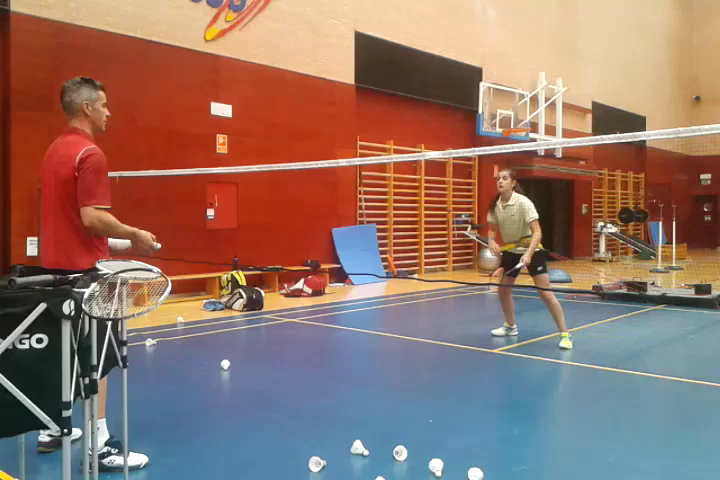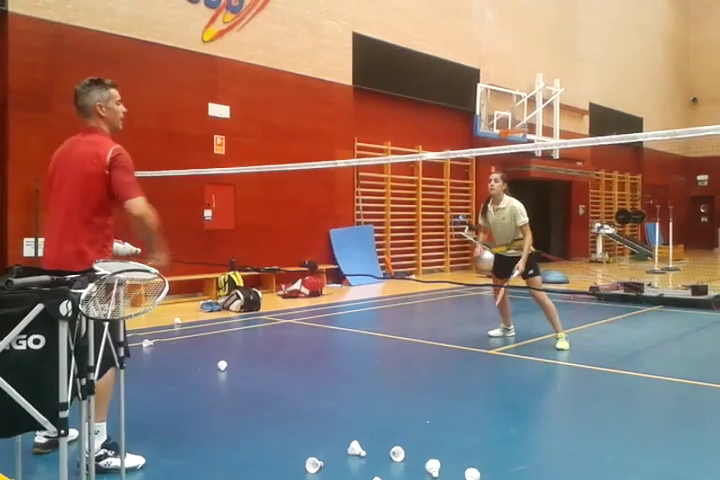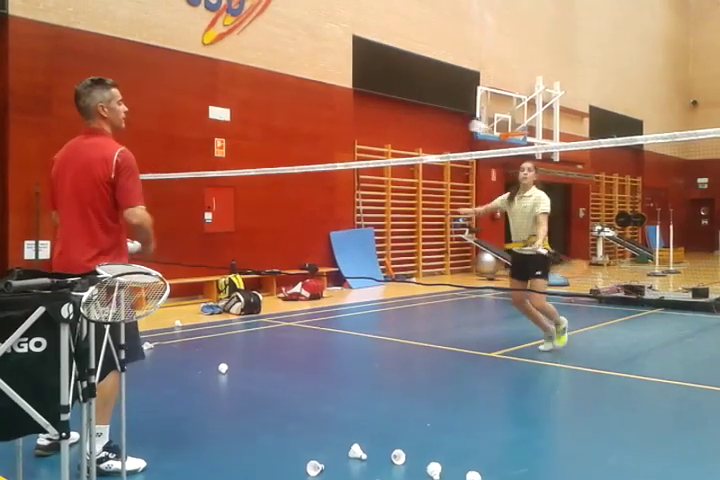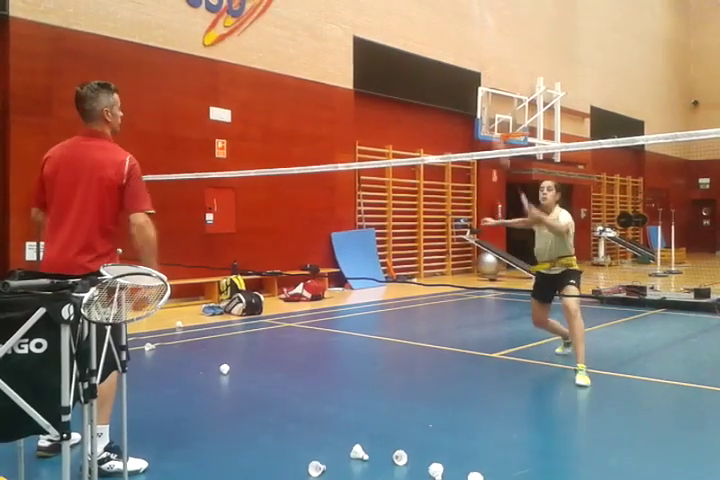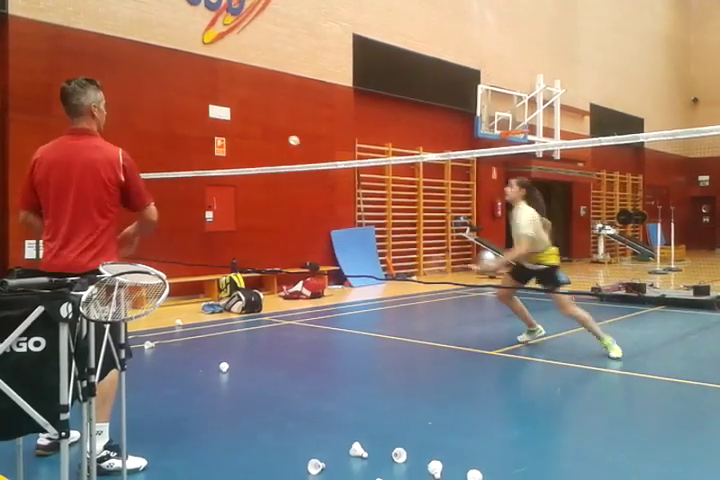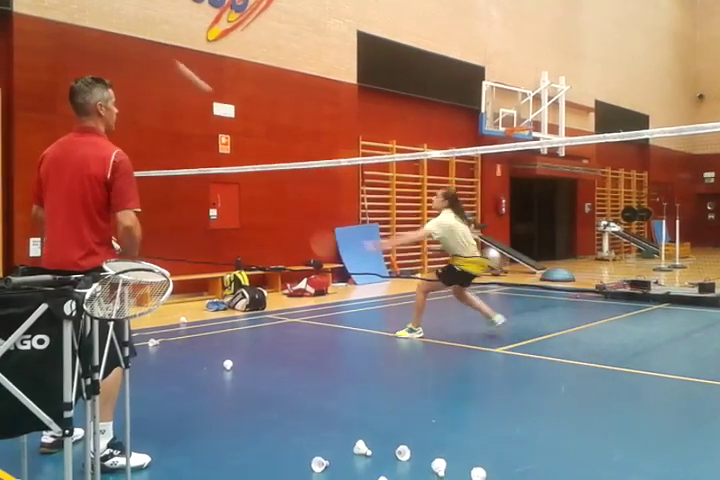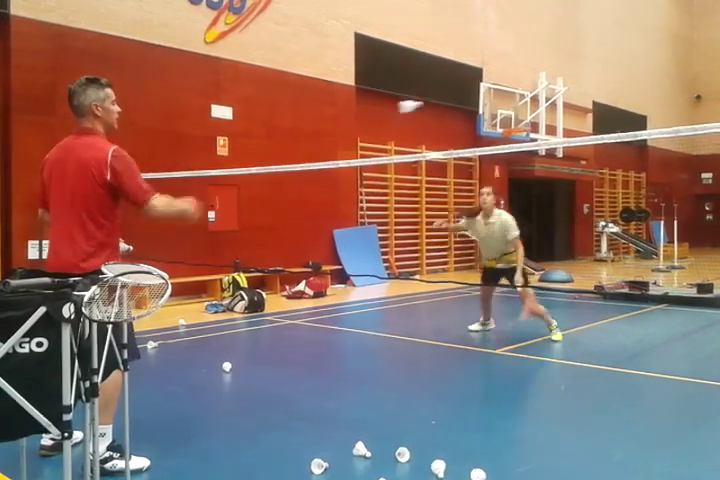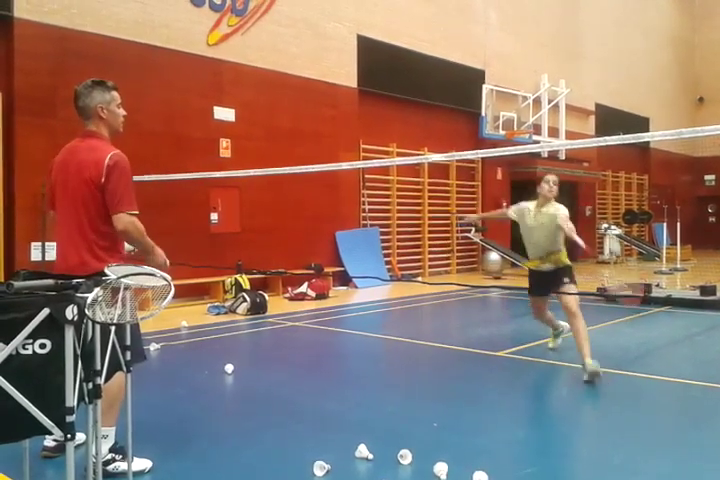
dt=0.5s
person 1, frame 1
left shoulder: (55, 151)
right shoulder: (88, 154)
right elbow: (92, 218)
left wrist: (114, 239)
right wrist: (135, 235)
left hip: (56, 268)
right hip: (84, 271)
left ankle: (51, 429)
right ankle: (100, 446)
person 1, frame 2
left shoulder: (63, 151)
right shoulder: (111, 153)
right elbow: (138, 210)
right wrist: (157, 249)
left hip: (55, 266)
right hip: (87, 269)
right knee: (103, 358)
left ankle: (48, 430)
right ankle: (99, 446)
person 1, frame 3
left shoulder: (63, 155)
right shoulder: (118, 156)
left elbow: (58, 216)
right elbow: (136, 218)
right wrist: (148, 243)
left hip: (66, 270)
right knee: (110, 360)
left ankle: (49, 432)
right ankle: (99, 450)
person 1, frame 4
left shoulder: (54, 155)
right shoulder: (123, 162)
left elbow: (37, 214)
right elbow: (140, 224)
right wrist: (150, 273)
left hip: (55, 271)
right hip: (95, 274)
right knee: (106, 362)
left ankle: (50, 434)
right ankle: (101, 450)
person 1, frame 5
left shoulder: (42, 156)
right shoulder: (116, 157)
left elbow: (27, 217)
right elbow: (149, 217)
right wrist: (130, 237)
left hip: (53, 271)
right hip: (94, 273)
right knee: (107, 360)
left ankle: (49, 433)
right ankle: (101, 449)
person 1, frame 6
left shoulder: (51, 153)
right shoulder: (113, 157)
left elbow: (38, 212)
right elbow: (127, 224)
right wrist: (134, 260)
left hip: (54, 269)
right hip: (94, 271)
right knee: (111, 358)
left ankle: (54, 429)
right ankle: (105, 446)
person 1, frame 7
left shoulder: (53, 155)
right shoulder: (111, 155)
left elbow: (45, 215)
right elbow: (153, 205)
right wrist: (184, 207)
left hip: (58, 271)
right hip: (94, 273)
right knee: (112, 361)
left ankle: (52, 433)
right ankle: (104, 451)
person 1, frame 8
left shoulder: (62, 157)
right shoulder: (111, 159)
right elbow: (124, 223)
right wrist: (152, 252)
left hip: (67, 273)
right hip: (102, 275)
right knee: (117, 362)
left ankle: (57, 434)
right ankle: (106, 451)
person 2, frame 1
left shoulder: (523, 202)
right shoulder: (495, 205)
left elbow: (537, 231)
right elbow: (492, 229)
left wrist: (528, 253)
right wrist: (492, 242)
left hip: (531, 251)
right hip: (510, 251)
left knee: (546, 293)
right knee: (503, 290)
left ankle: (565, 334)
right ankle: (510, 326)
person 2, frame 2
left shoulder: (515, 206)
right shoulder: (486, 208)
left elbow: (528, 235)
right elbow: (483, 231)
left wrist: (522, 261)
right wrist: (479, 245)
left hip: (522, 253)
right hip: (501, 254)
left knee: (539, 295)
right knee: (498, 292)
left ankle: (561, 335)
right ankle: (507, 327)
person 2, frame 3
left shoulder: (541, 197)
right shoulder: (511, 197)
left elbow: (542, 222)
right elbow: (486, 208)
left wrist: (540, 241)
right wrist: (470, 211)
left hip: (538, 253)
right hip: (519, 253)
left knee: (537, 303)
right knee: (518, 301)
left ankle: (559, 323)
right ankle: (551, 335)
person 2, frame 4
left shoulder: (564, 217)
right shoulder: (537, 216)
left elbow: (561, 229)
right elbow: (524, 222)
left wrist: (541, 217)
right wrist: (497, 222)
left hip: (566, 270)
right hip: (544, 272)
left knee: (572, 309)
right knee: (539, 321)
left ankle: (581, 368)
right ankle: (568, 337)
person 2, frame 5
left shoulder: (525, 215)
right shoulder: (517, 211)
left elbow: (523, 249)
right elbow: (546, 226)
left wrist: (501, 262)
left hip: (544, 264)
right hip: (526, 263)
left knee: (567, 308)
right knee: (503, 294)
left ankle: (605, 340)
right ankle: (533, 328)
person 2, frame 6
left shoulder: (441, 221)
right shoulder: (454, 217)
left elbow: (416, 236)
left wrist: (390, 243)
right wrist: (440, 246)
left hip: (463, 265)
right hip: (473, 262)
left knee: (422, 288)
right knee: (459, 293)
left ankle: (414, 328)
right ankle: (494, 316)
person 2, frame 7
left shoulder: (505, 219)
right shoulder: (474, 219)
left elbow: (518, 247)
right elbow: (457, 227)
left wrist: (519, 271)
right wrist: (444, 225)
left hip: (510, 262)
right hip: (490, 263)
left knee: (530, 305)
right knee: (485, 296)
left ankle: (552, 325)
right ankle: (486, 321)
person 2, frame 8
left shoulder: (559, 210)
right shoulder: (525, 208)
left elbow: (566, 224)
right elbow: (504, 213)
left wrist: (571, 232)
right wrist: (480, 216)
left hip: (558, 265)
right hip: (536, 267)
left knee: (572, 309)
right knee: (539, 314)
left ankle: (588, 363)
right ankle: (559, 327)
